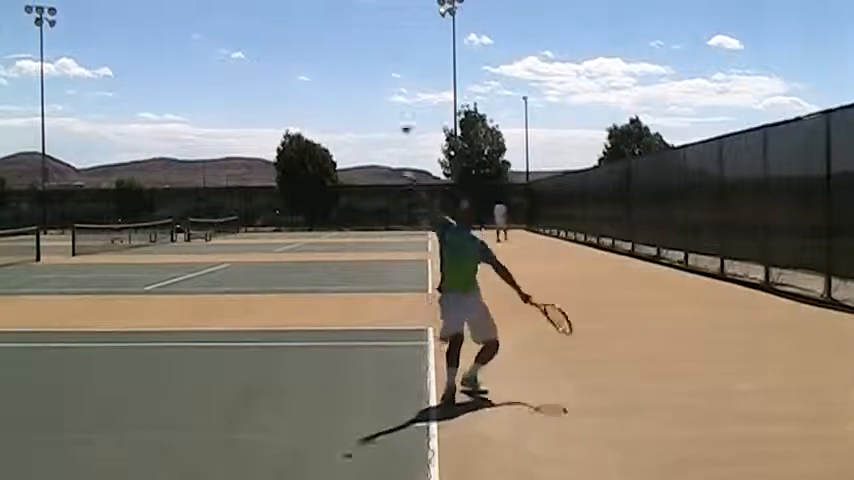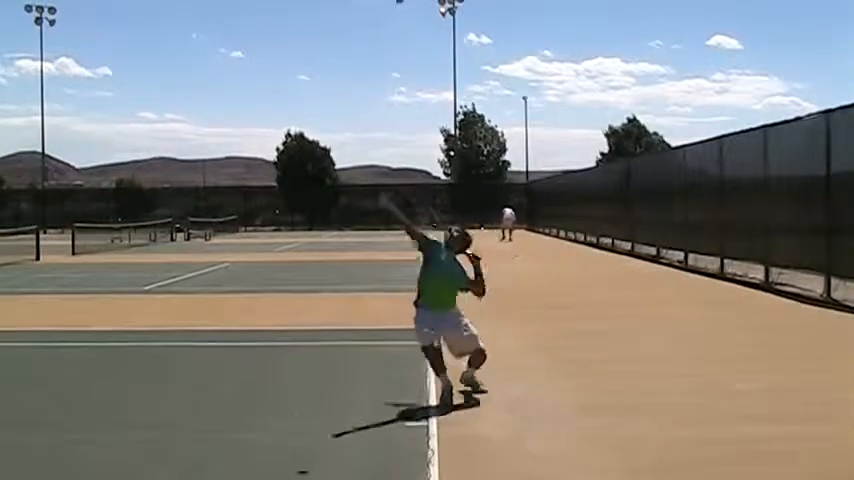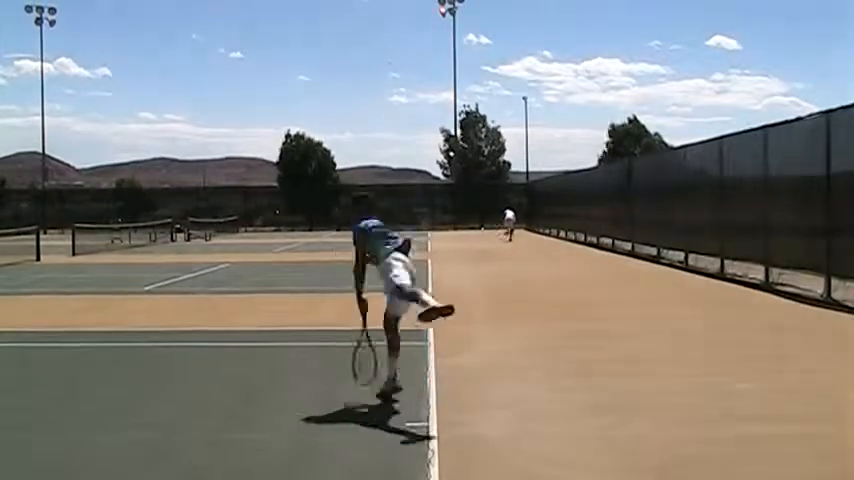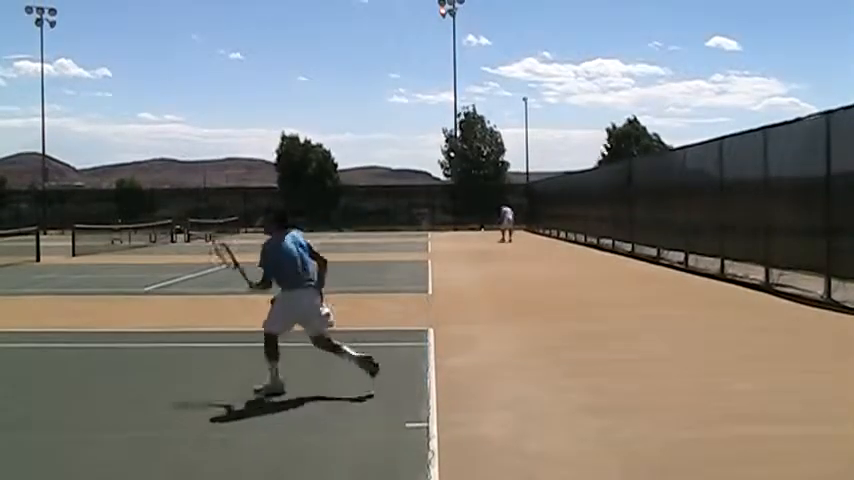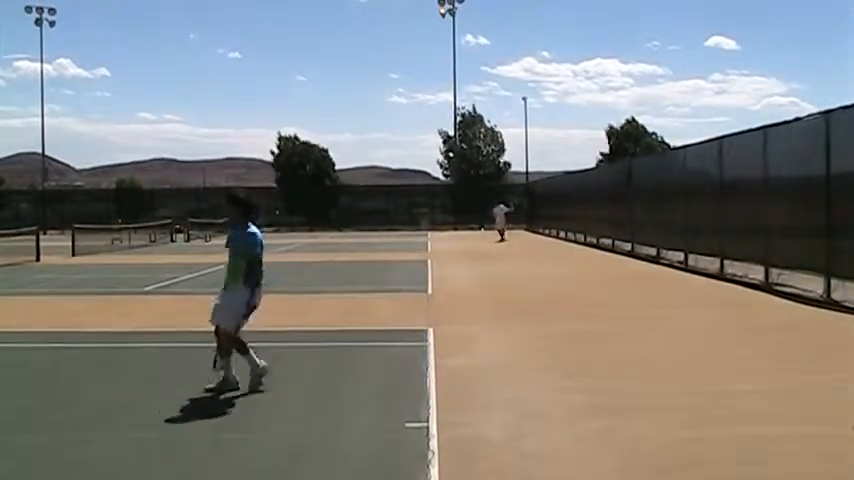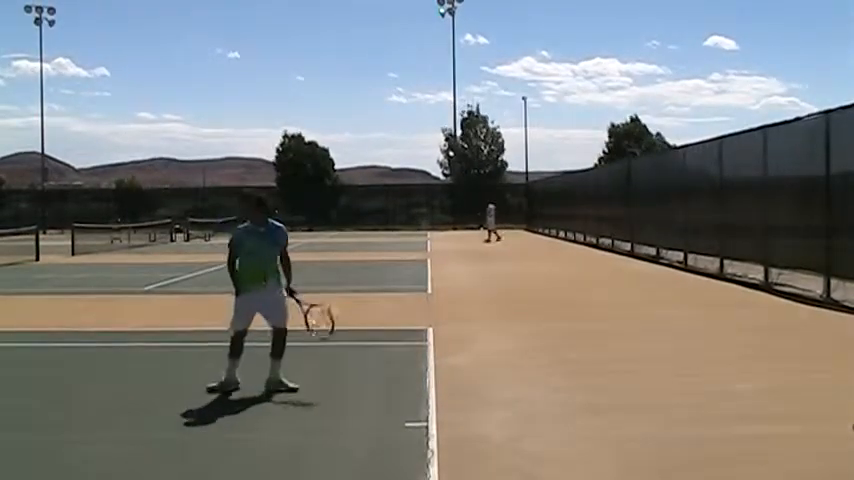
dt=0.5s
person 1, frame 1
left shoulder: (478, 245)
right shoulder: (447, 229)
left elbow: (499, 267)
right elbow: (438, 218)
left wrist: (520, 292)
left hip: (472, 296)
right hip: (452, 297)
left knee: (492, 342)
right knee: (456, 339)
left ankle: (470, 377)
right ankle: (450, 386)
person 1, frame 2
left shoulder: (459, 269)
right shoulder: (434, 248)
left elbow: (480, 293)
right elbow: (412, 231)
left wrist: (477, 267)
right wrist: (391, 208)
left hip: (450, 316)
right hip: (427, 316)
left knee: (478, 354)
right knee: (431, 350)
left ankle: (469, 376)
right ankle: (446, 385)
person 1, frame 3
left shoulder: (360, 228)
right shoulder: (375, 226)
left elbow: (359, 263)
right elbow: (406, 242)
left wrist: (359, 296)
left hip: (392, 262)
left knee: (400, 290)
right knee: (390, 322)
left ankle: (433, 305)
right ankle: (392, 379)
person 1, frame 4
left shoulder: (269, 245)
right shoulder: (296, 236)
left elbow: (266, 283)
right elbow: (321, 261)
left wrist: (256, 286)
right wrist: (319, 289)
left hip: (292, 297)
right hip: (311, 295)
left knee: (270, 334)
right knee: (321, 340)
left ankle: (275, 383)
right ankle: (361, 359)
person 1, frame 5
left shoulder: (251, 235)
right shoulder: (235, 233)
left elbow: (256, 268)
left wrist: (252, 298)
right wrist: (228, 292)
left hip: (245, 292)
right hip: (231, 290)
left knee: (229, 333)
right knee: (222, 332)
left ankle: (253, 368)
right ankle: (231, 377)
person 1, frame 6
left shoulder: (279, 230)
right shoulder: (241, 233)
left elbow: (284, 258)
right elbow: (231, 261)
left wrist: (289, 283)
right wrist: (237, 288)
left hip: (274, 290)
right hip: (247, 291)
left knee: (280, 331)
right knee: (239, 333)
left ankle: (274, 378)
right ankle: (229, 379)
